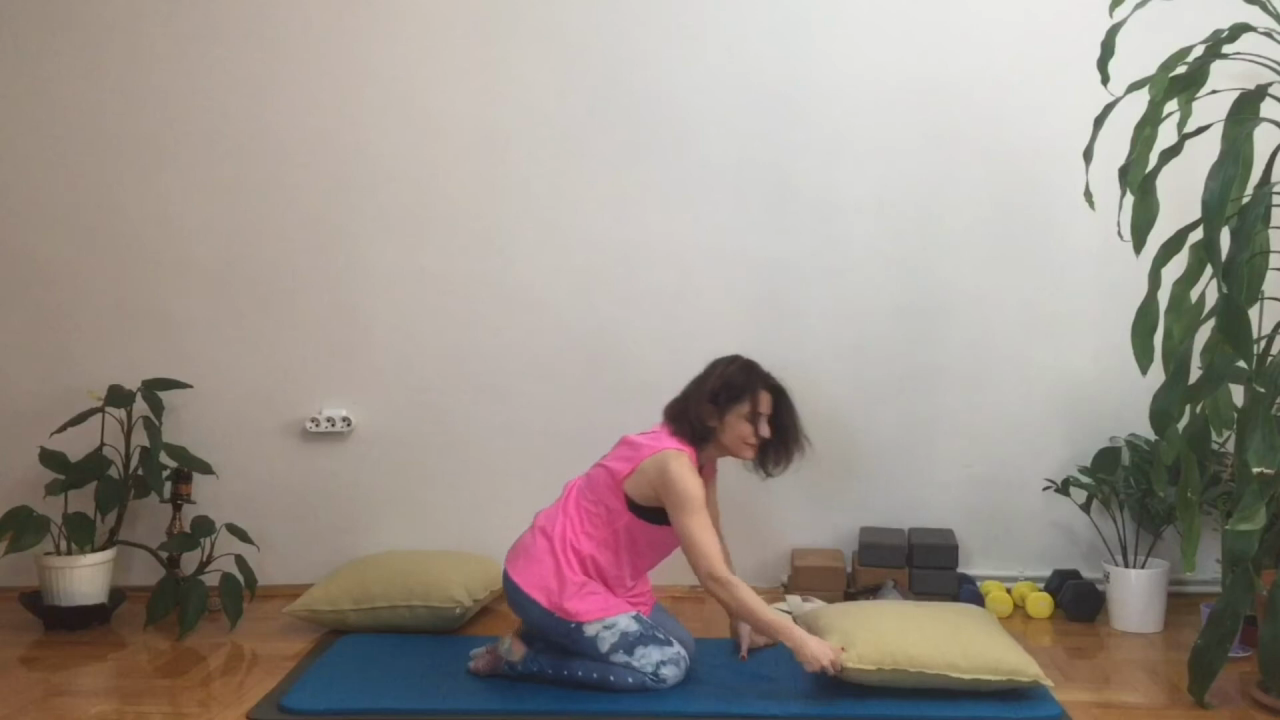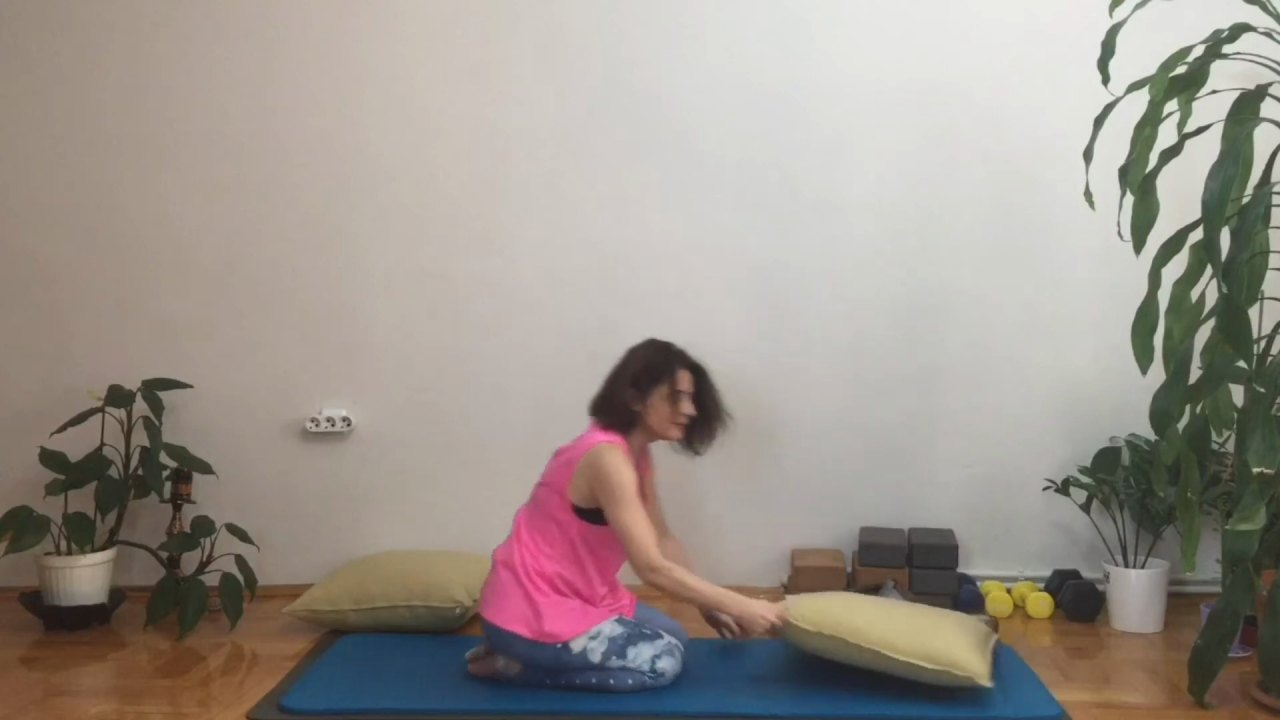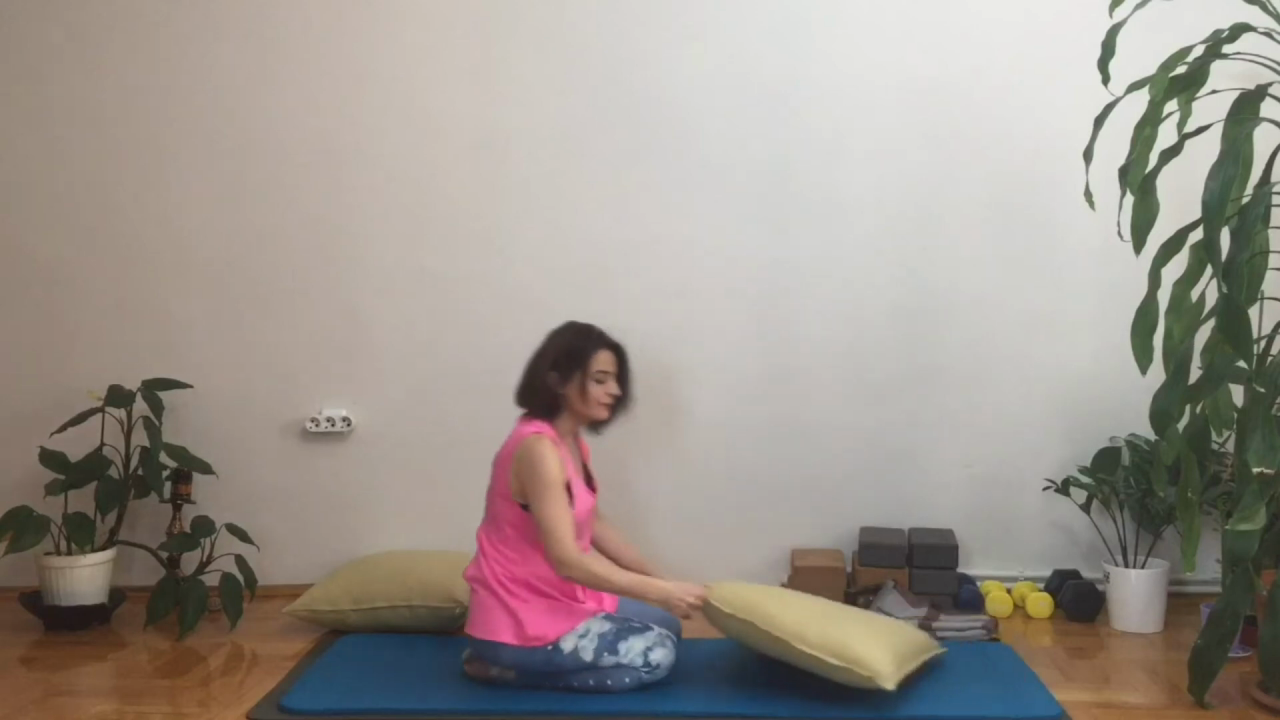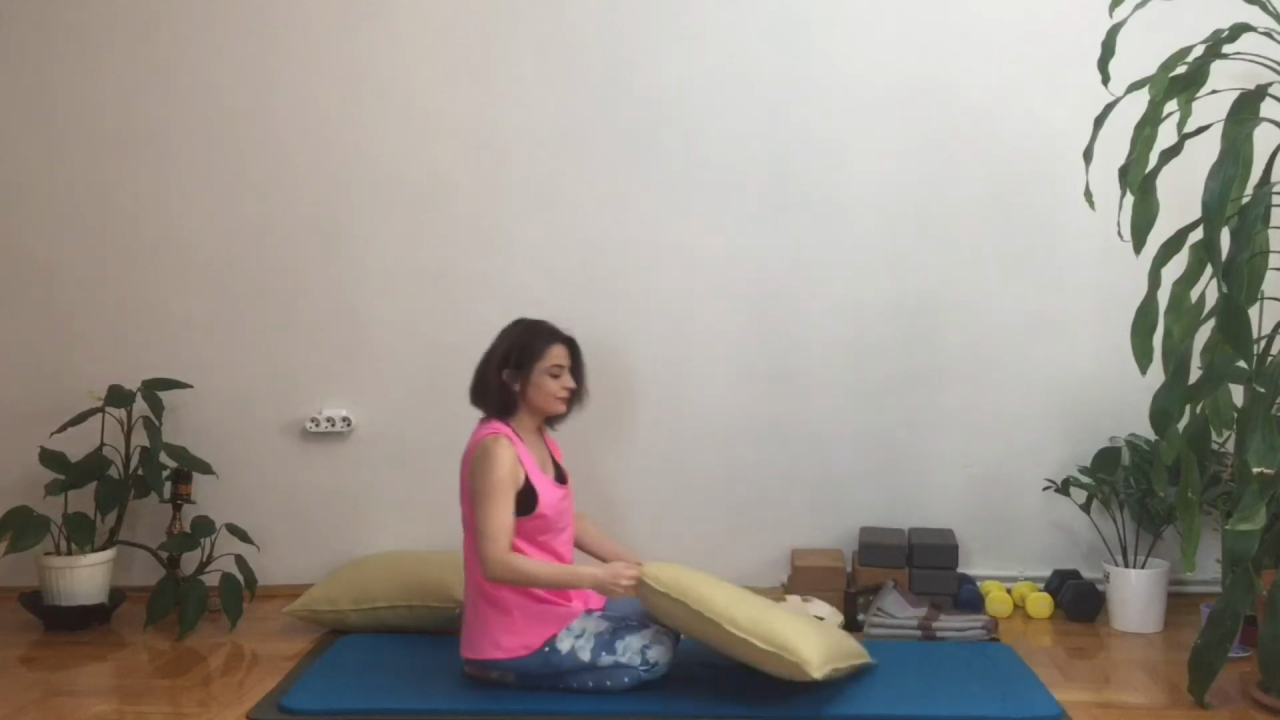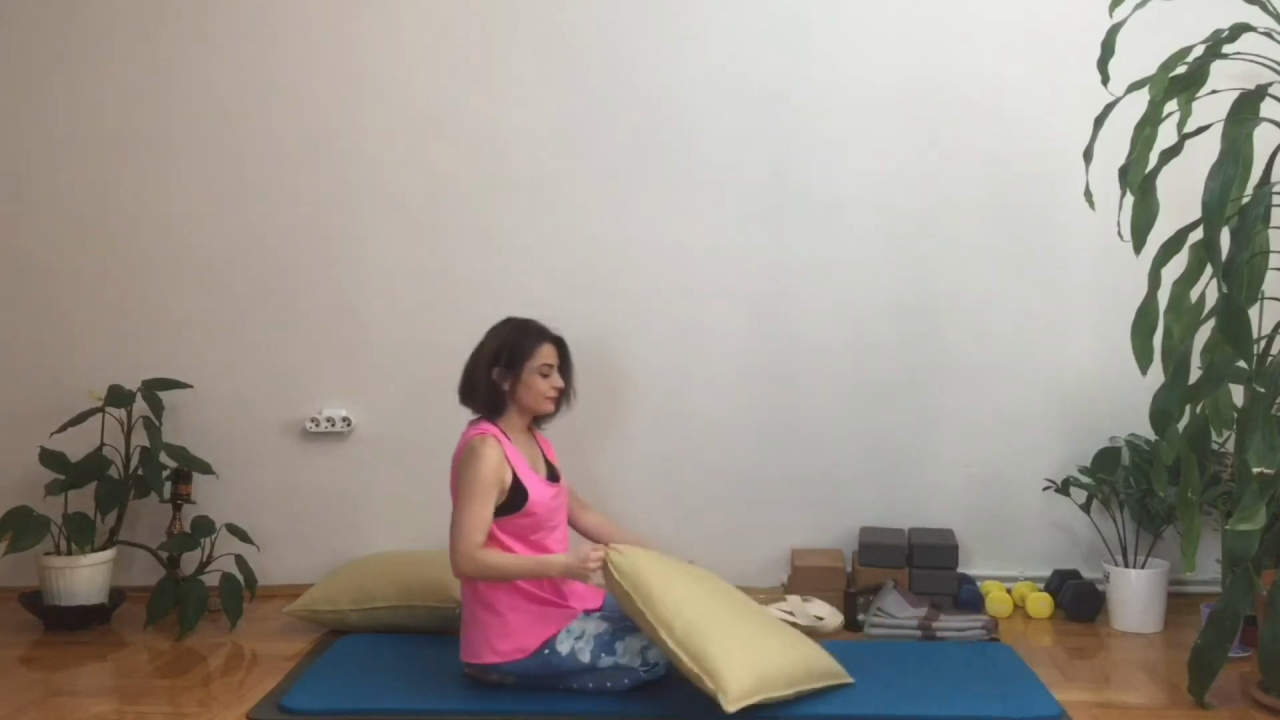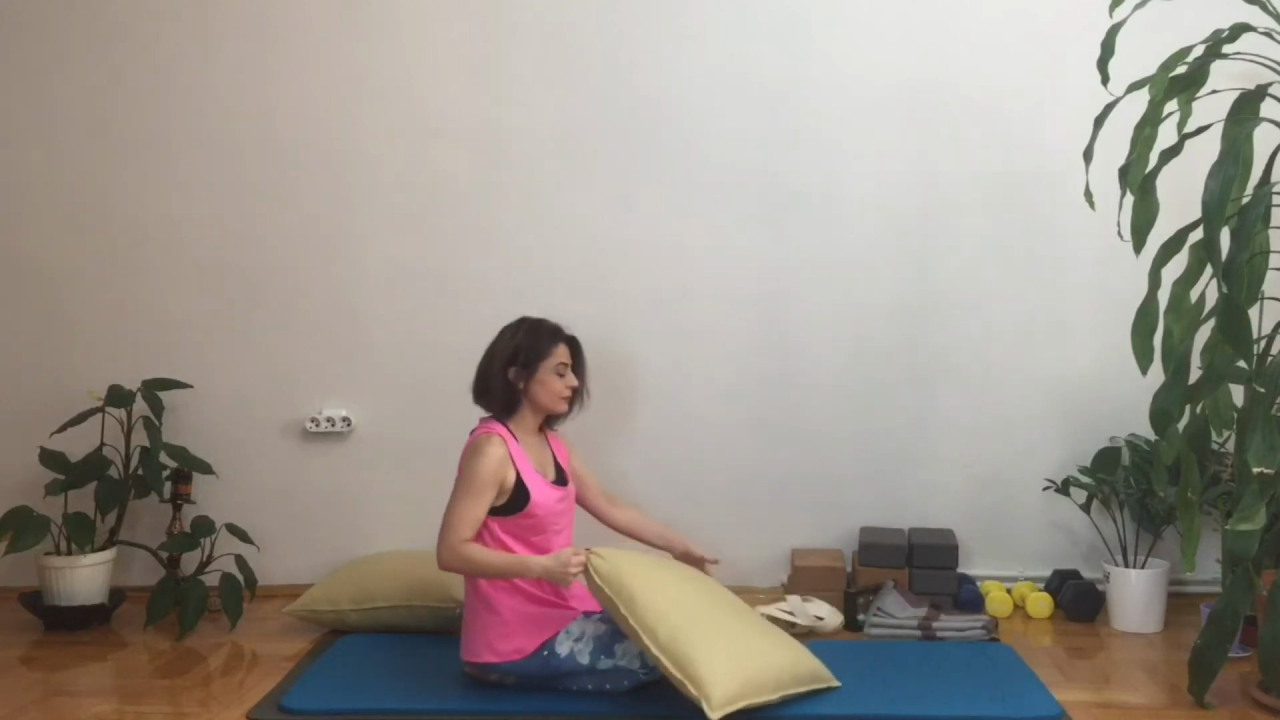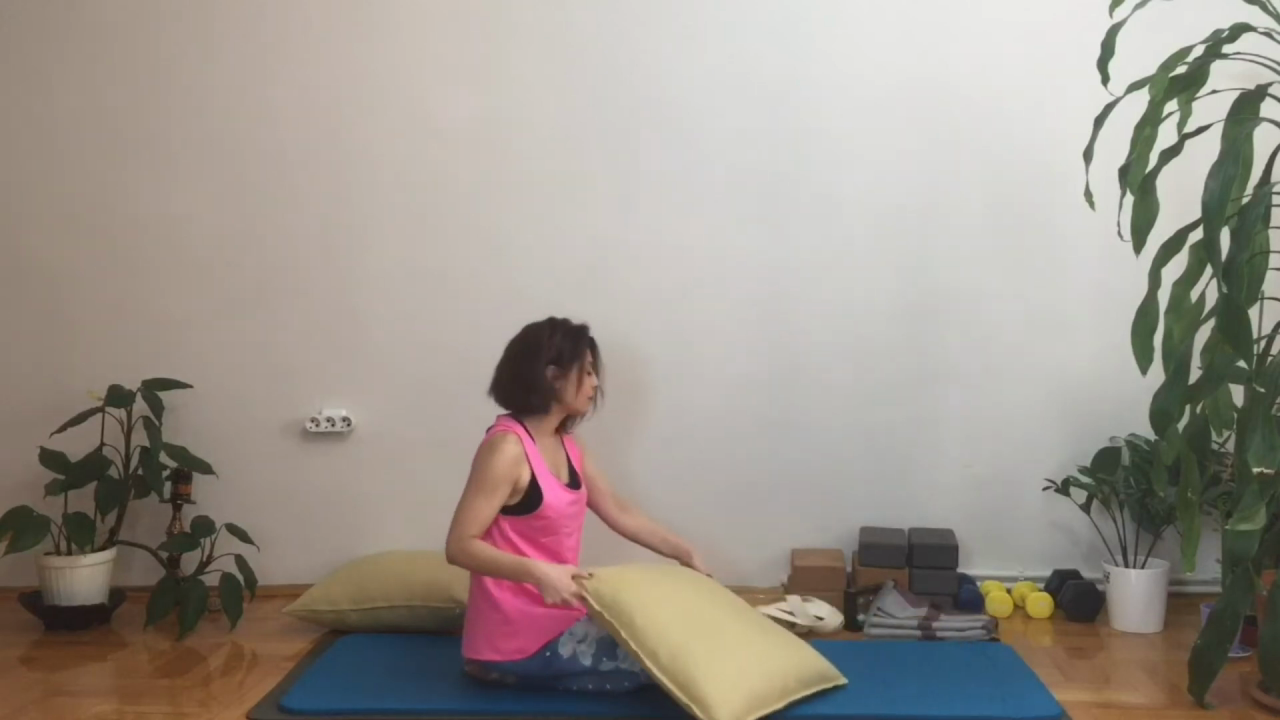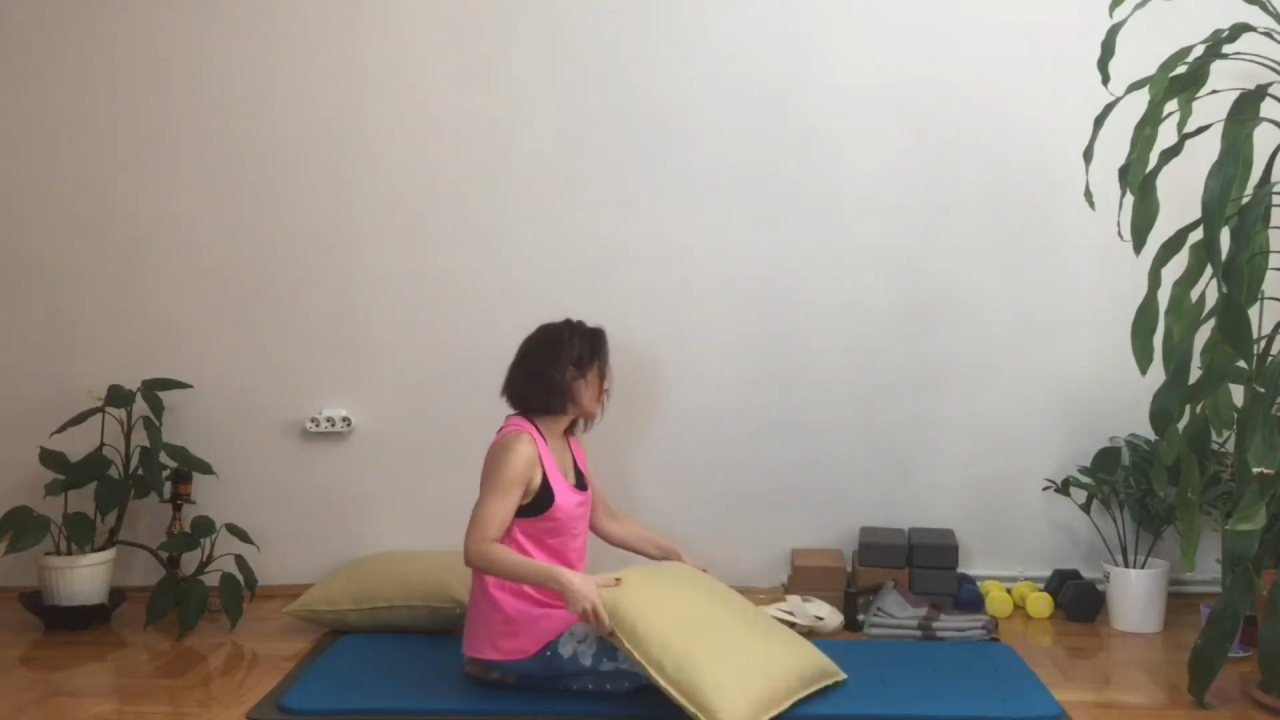
dt=0.2s
person 1, frame 1
left shoulder: (699, 458)
right shoulder: (674, 466)
left elbow: (714, 547)
right elbow: (715, 578)
left wrist: (740, 619)
right wrist: (799, 640)
left hip: (596, 577)
right hip: (551, 585)
left knee: (678, 645)
right knee: (667, 665)
left ankle: (549, 633)
right ankle: (518, 655)
person 1, frame 2
left shoulder: (635, 453)
right shoulder: (607, 459)
left elbow: (660, 535)
right elbow: (652, 568)
left wrist: (709, 605)
right wrist: (743, 607)
right hip: (531, 614)
left knee: (671, 637)
right knee: (662, 661)
left ankle: (532, 653)
right ankle: (517, 663)
person 1, frame 3
left shoulder: (570, 441)
right shoulder: (538, 448)
left elbow: (593, 525)
right elbow: (569, 562)
left wrist: (658, 580)
right wrist: (661, 591)
left hip: (554, 598)
right hip: (516, 620)
left knee: (664, 625)
right knee: (655, 655)
right ankle: (510, 663)
person 1, frame 4
left shoulder: (539, 439)
right shoulder: (496, 449)
left elbow: (569, 522)
right elbow: (496, 563)
left wrist: (634, 565)
right wrist: (596, 578)
left hip: (553, 602)
right hip: (513, 629)
left knee: (659, 622)
right knee: (653, 652)
left ankle: (545, 657)
right ankle: (509, 668)
person 1, frame 5
left shoulder: (534, 440)
right shoulder: (484, 450)
left elbow: (579, 512)
right elbow: (468, 560)
right wrist: (563, 565)
left hip: (553, 603)
right hip: (512, 631)
right knee: (650, 653)
left ankle: (542, 661)
right ankle: (513, 670)
person 1, frame 6
left shoulder: (550, 442)
right shoulder: (491, 449)
left elbow: (609, 507)
right elbow: (452, 552)
left wrist: (681, 548)
right wrist: (541, 566)
left hip: (555, 605)
right hip: (513, 631)
right knee: (651, 656)
left ankle: (542, 666)
right ankle: (512, 671)
person 1, frame 7
left shoulder: (566, 444)
right shoulder: (506, 447)
left elbow: (619, 512)
right elbow: (460, 545)
left wrist: (684, 553)
right wrist: (538, 573)
left hip: (557, 609)
right hip: (514, 631)
left ankle: (540, 667)
right ankle: (512, 670)
person 1, frame 8
left shoulder: (568, 444)
right shoulder: (518, 446)
left elbow: (607, 520)
right elbow: (479, 549)
left wrist: (673, 554)
right wrist: (562, 580)
left hip: (556, 609)
right hip: (516, 630)
left ankle: (544, 664)
right ankle: (513, 670)
